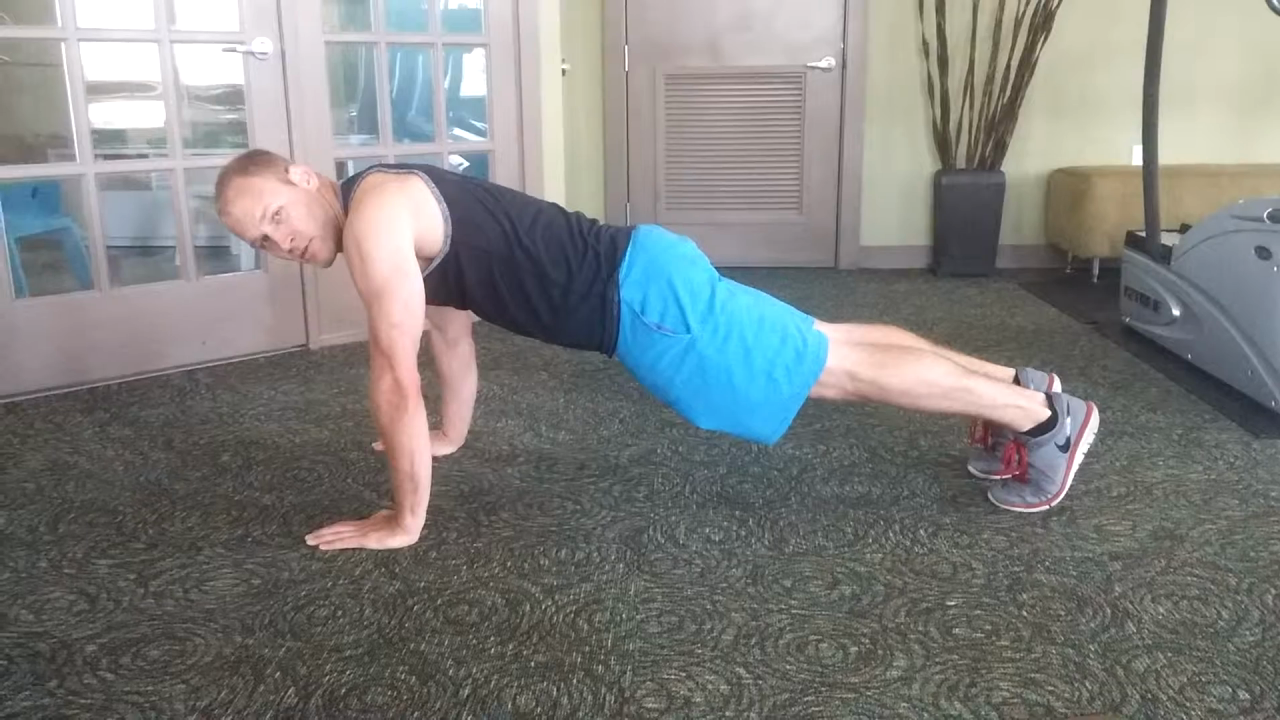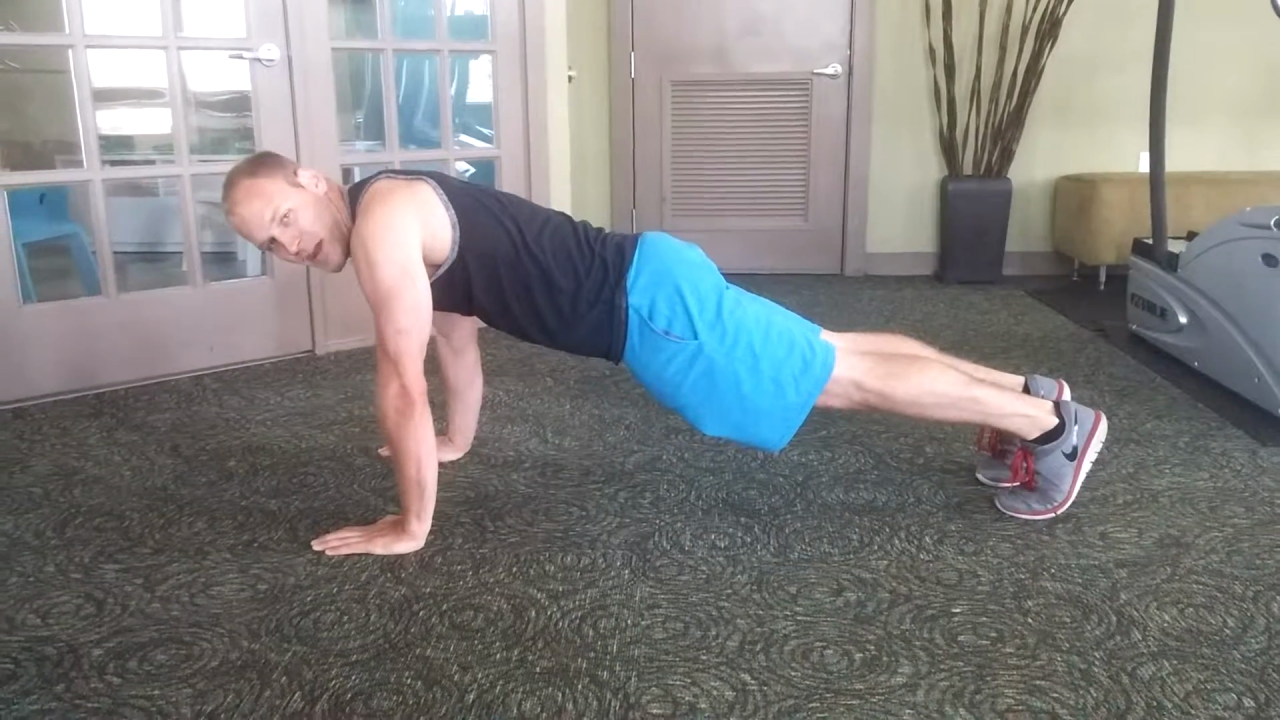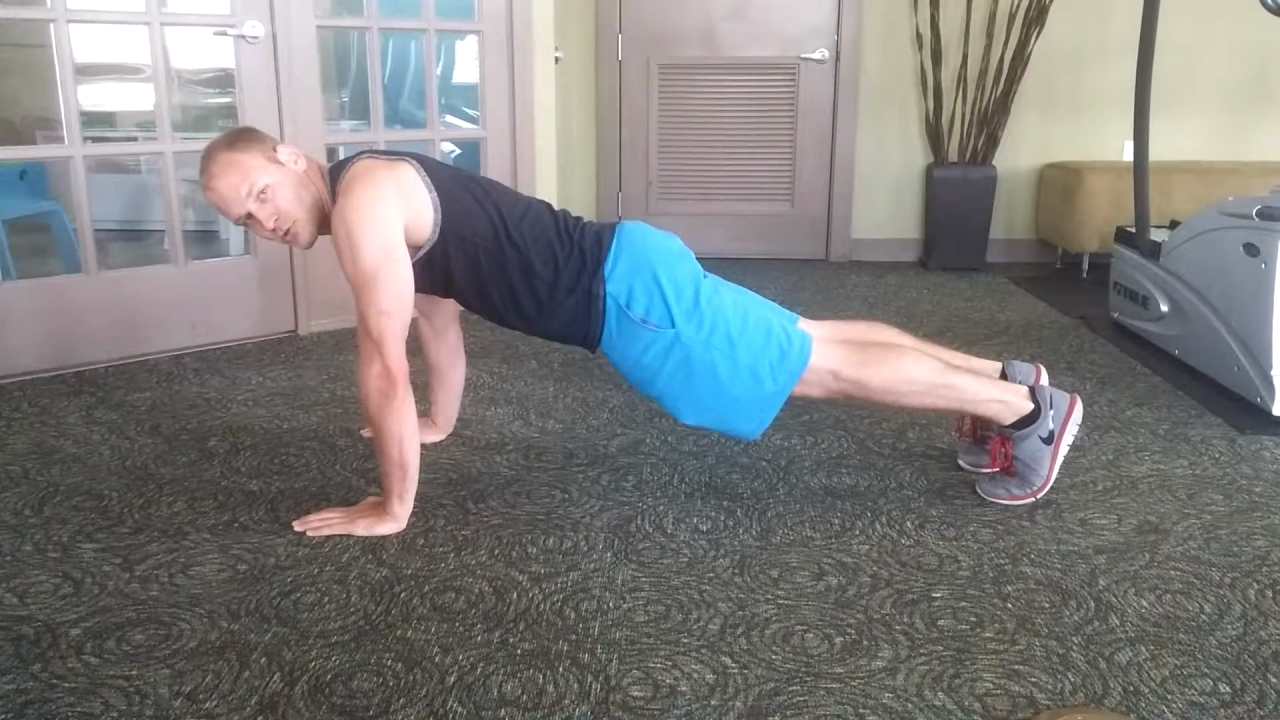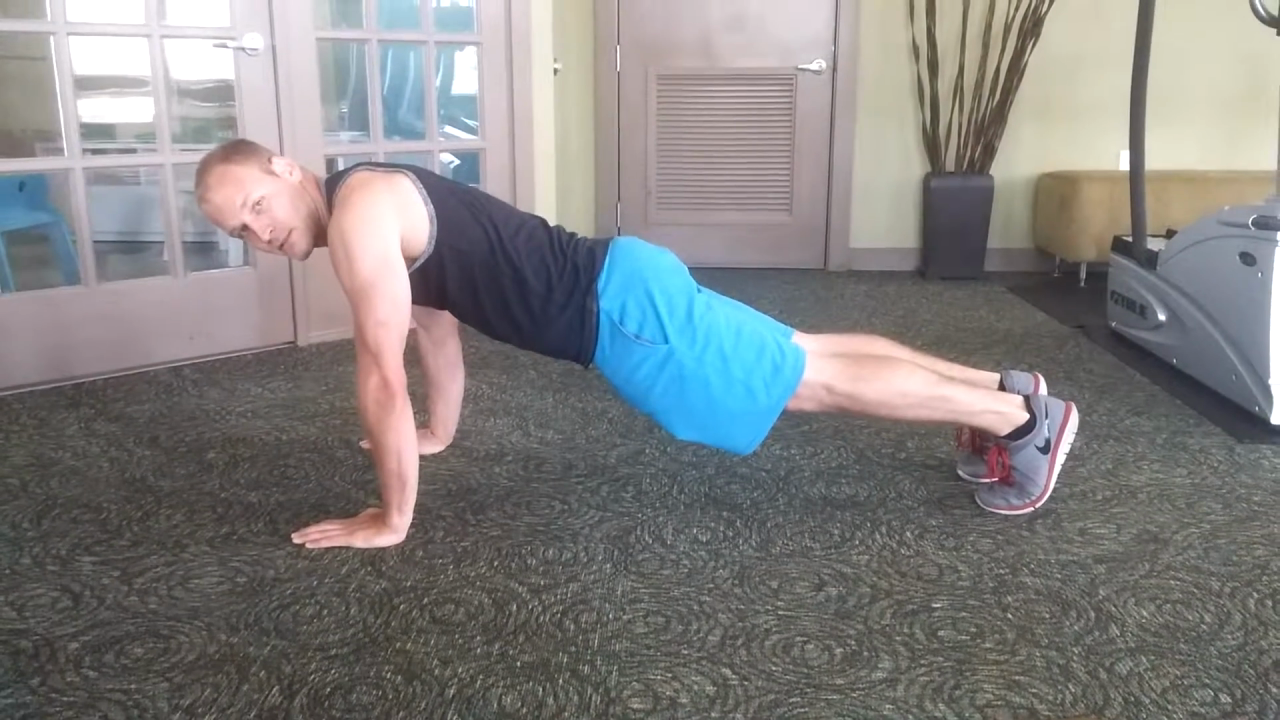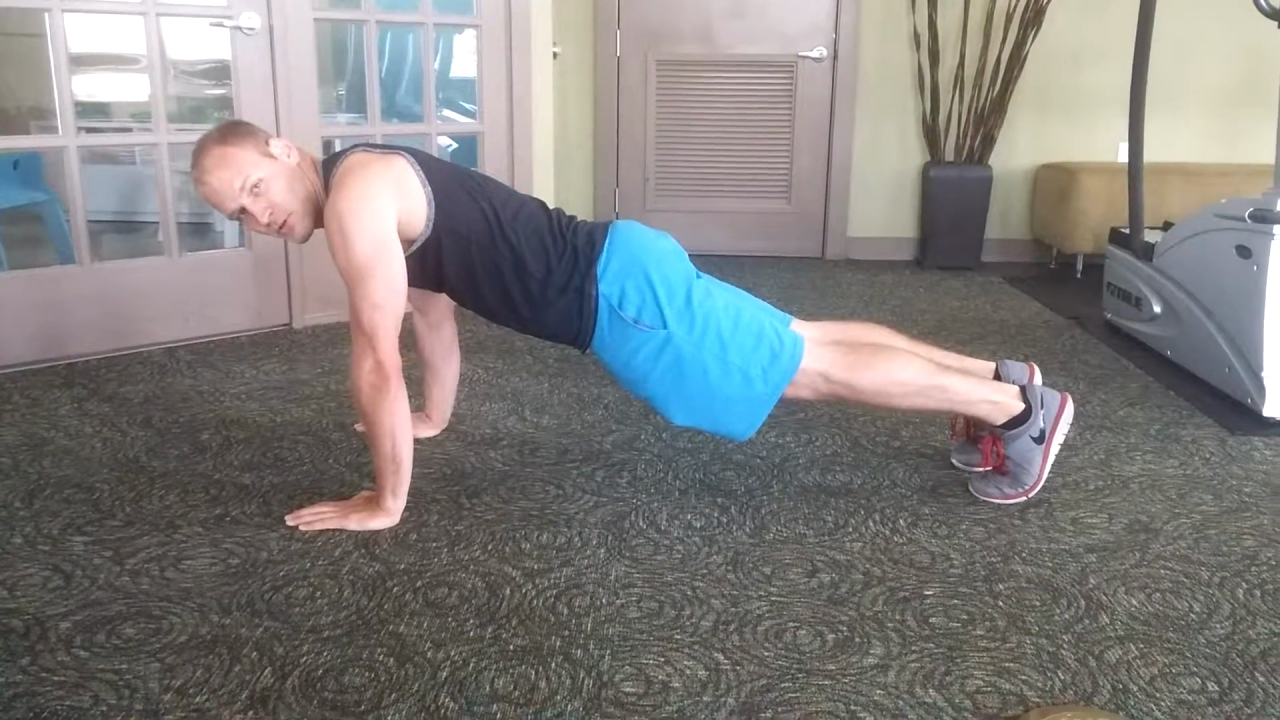
dt=1s
person 1, frame 1
left shoulder: (372, 215)
right shoulder: (399, 218)
left elbow: (395, 376)
right elbow: (451, 327)
left wrist: (406, 518)
right wrist: (450, 435)
left hip: (642, 296)
right hip: (636, 280)
left knee: (833, 370)
right knee: (825, 349)
left ankle: (1045, 417)
right ankle: (1014, 383)
person 1, frame 2
left shoulder: (380, 221)
right shoulder: (402, 218)
left elbow: (400, 383)
right elbow: (455, 332)
left wrist: (411, 525)
right wrist: (456, 440)
left hip: (648, 303)
right hip: (641, 288)
left knee: (843, 378)
right knee: (829, 355)
left ankle: (1052, 422)
right ankle: (1027, 393)
person 1, frame 3
left shoulder: (362, 200)
right shoulder: (383, 196)
left elbow: (384, 365)
right elbow: (439, 312)
left wrist: (393, 507)
right wrist: (438, 421)
left hip: (628, 290)
right hip: (620, 275)
left knee: (820, 367)
right knee: (808, 343)
left ankle: (1028, 408)
right ankle: (1004, 380)
person 1, frame 4
left shoulder: (357, 211)
right shoulder: (379, 209)
left elbow: (382, 377)
right elbow: (438, 320)
left wrist: (392, 519)
right wrist: (437, 432)
left hip: (620, 307)
right hip: (615, 289)
left knee: (814, 381)
right knee: (801, 354)
left ankle: (1023, 415)
right ankle: (999, 390)
person 1, frame 5
left shoulder: (354, 194)
right shoulder: (376, 189)
left elbow: (376, 361)
right elbow: (433, 304)
left wrist: (386, 502)
right wrist: (432, 417)
left hip: (619, 293)
right hip: (615, 275)
left knee: (811, 370)
right knee: (799, 346)
left ankle: (1019, 409)
right ankle: (996, 378)
